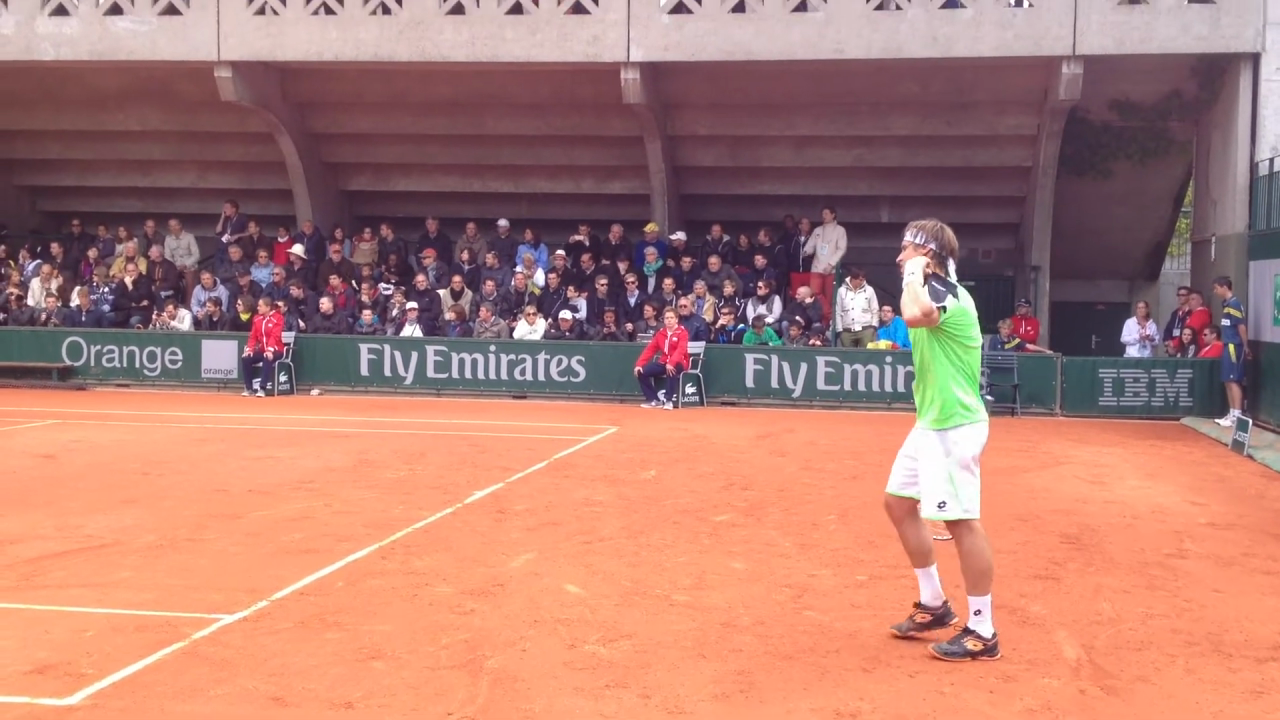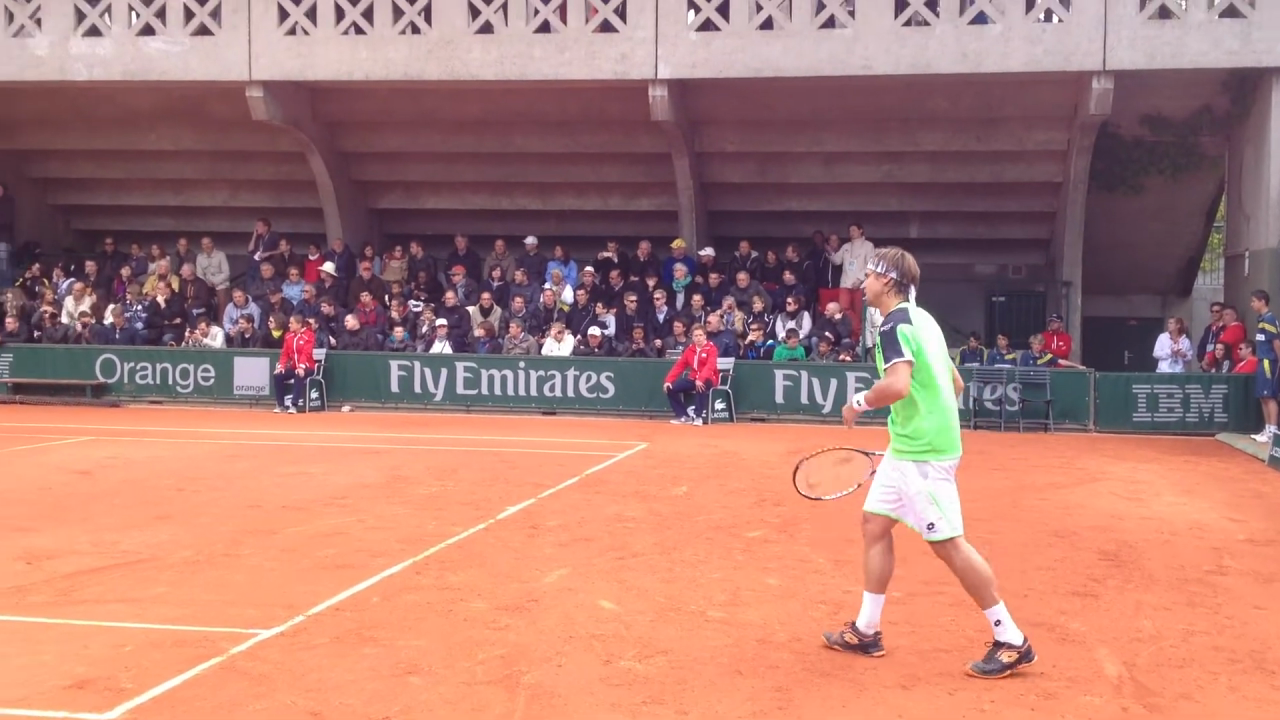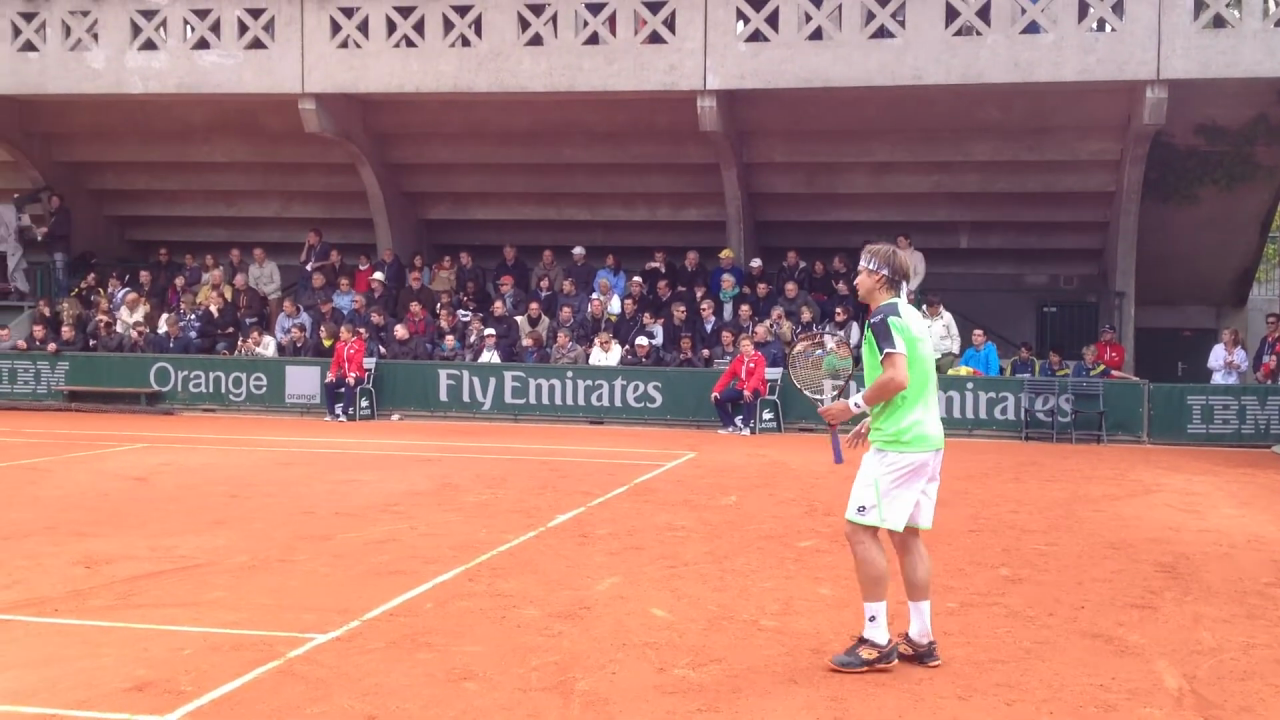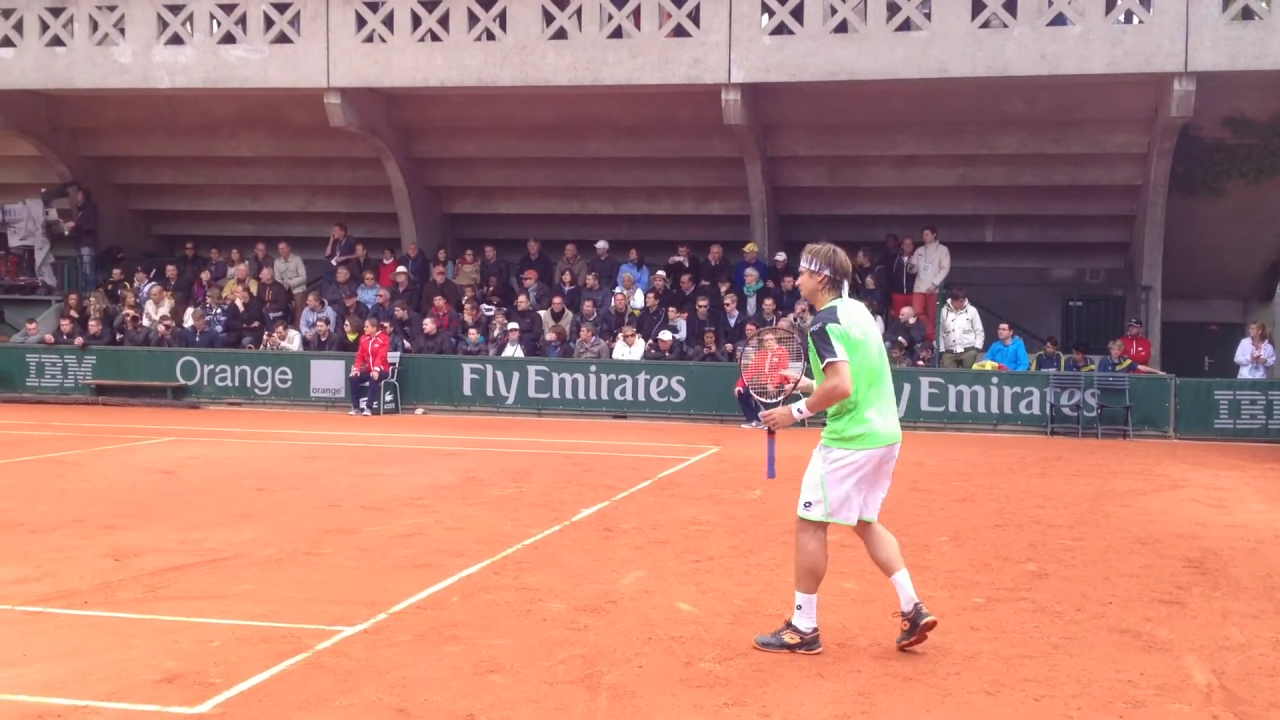
dt=0.4s
person 1, frame 1
left shoulder: (945, 292)
right shoulder: (939, 292)
left elbow: (913, 315)
left wrist: (913, 275)
left hip: (953, 428)
right hip: (933, 425)
left knee: (961, 522)
right knee: (898, 503)
left ankle: (982, 631)
right ankle: (933, 602)
person 1, frame 2
left shoulder: (896, 324)
right shoulder: (919, 319)
left elbow: (899, 386)
right elbow: (955, 384)
left wrist: (859, 403)
left hip: (922, 452)
right hip: (908, 448)
left knee: (949, 544)
right knee: (875, 526)
left ankle: (1011, 640)
right ankle: (866, 630)
person 1, frame 3
left shoulder: (884, 317)
right shoulder: (910, 316)
left elbow: (897, 378)
left wrist: (853, 406)
right wrist: (874, 420)
left hip: (898, 445)
right hip: (926, 441)
left knee: (861, 532)
right knee: (907, 536)
left ankle: (876, 639)
right ankle: (920, 639)
person 1, frame 4
left shoulder: (825, 322)
right shoulder: (858, 310)
left elbow: (841, 386)
left wrist: (795, 410)
right wrist: (813, 385)
left hip: (848, 440)
right hip: (884, 435)
left knee: (810, 526)
right knee: (865, 523)
left ankle: (804, 627)
right ankle: (911, 607)
